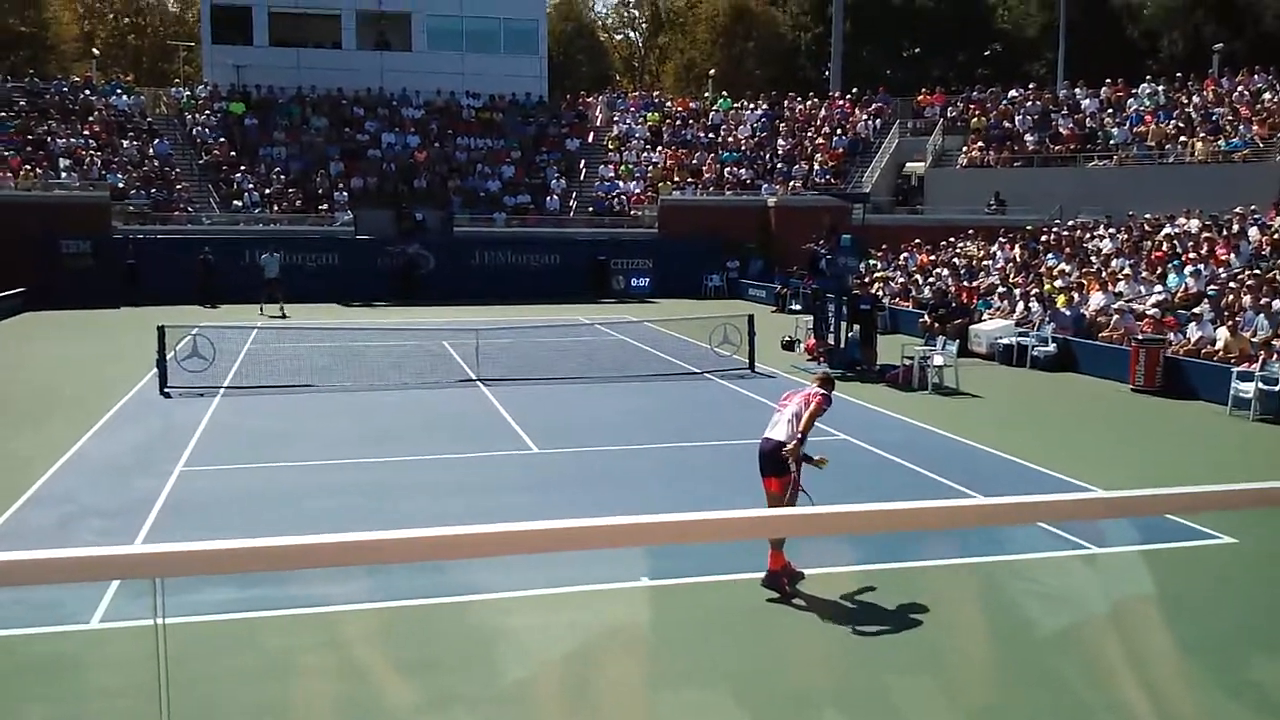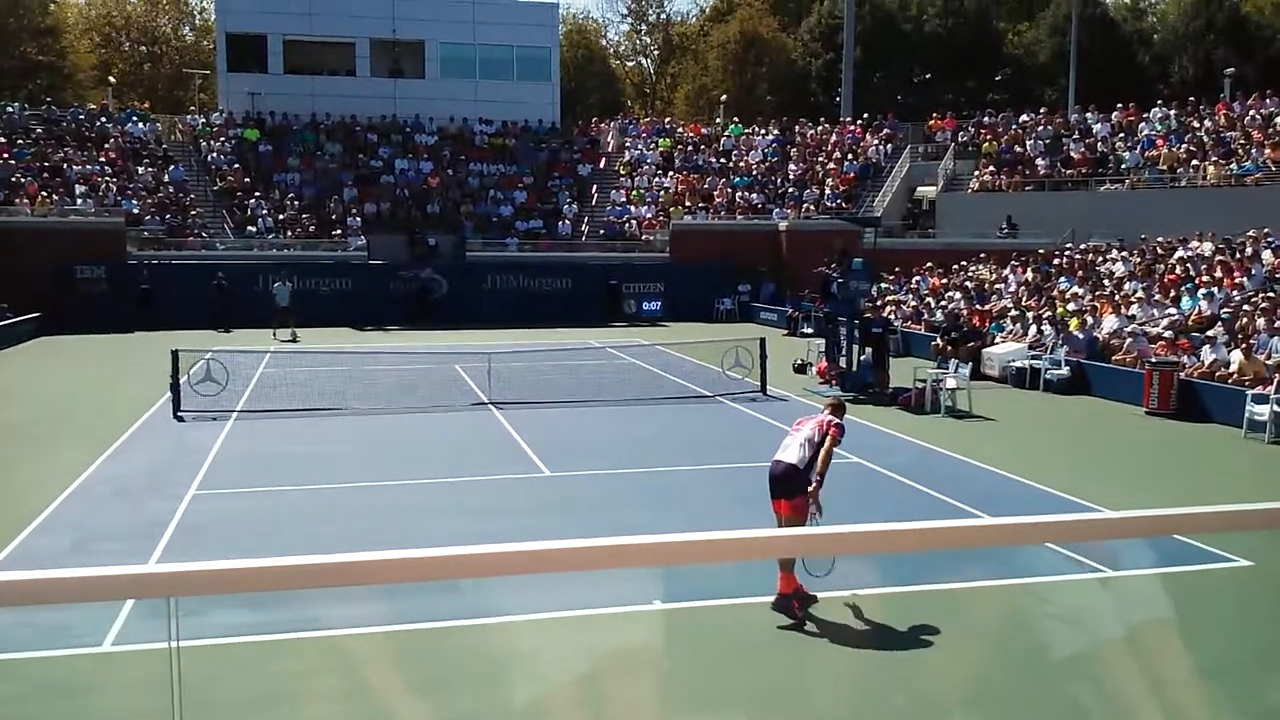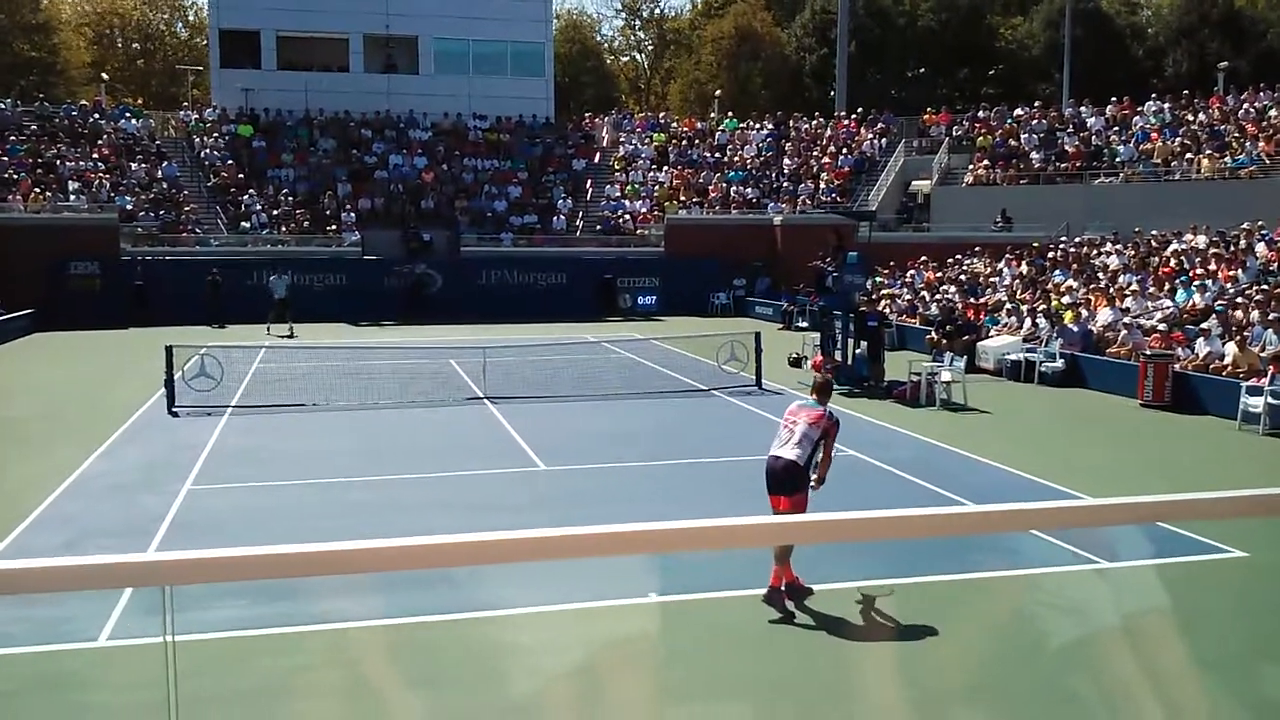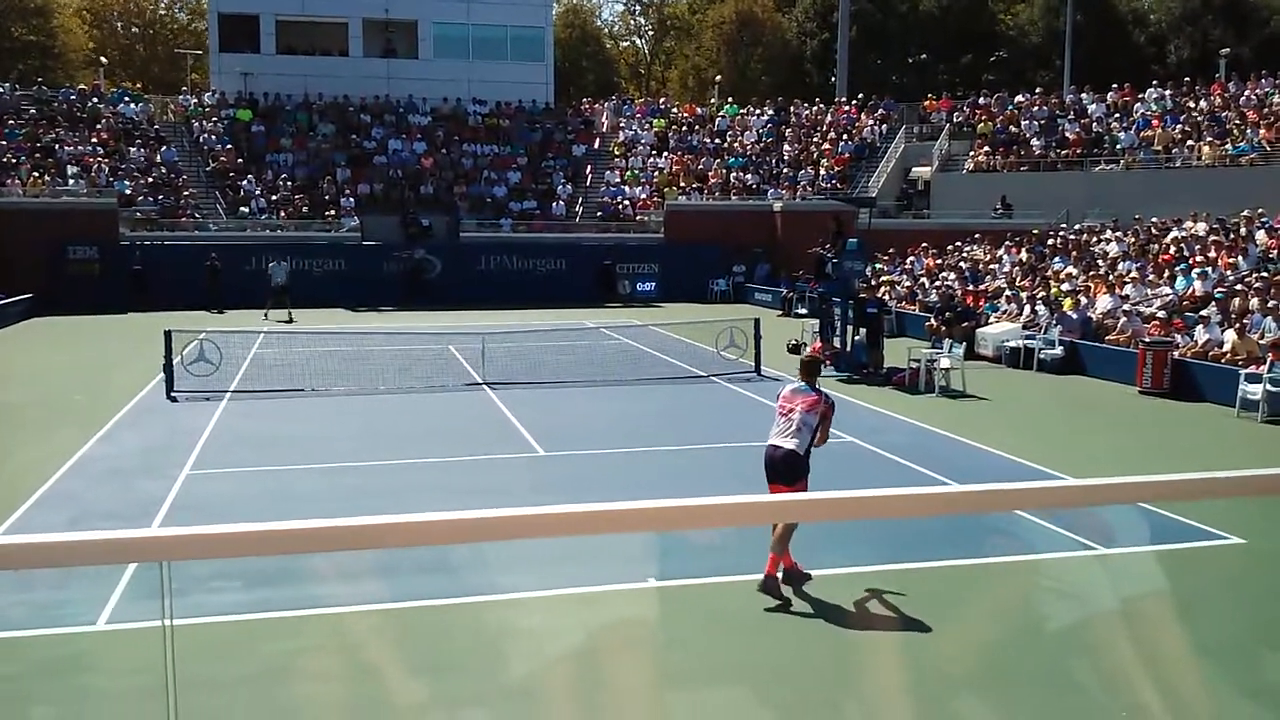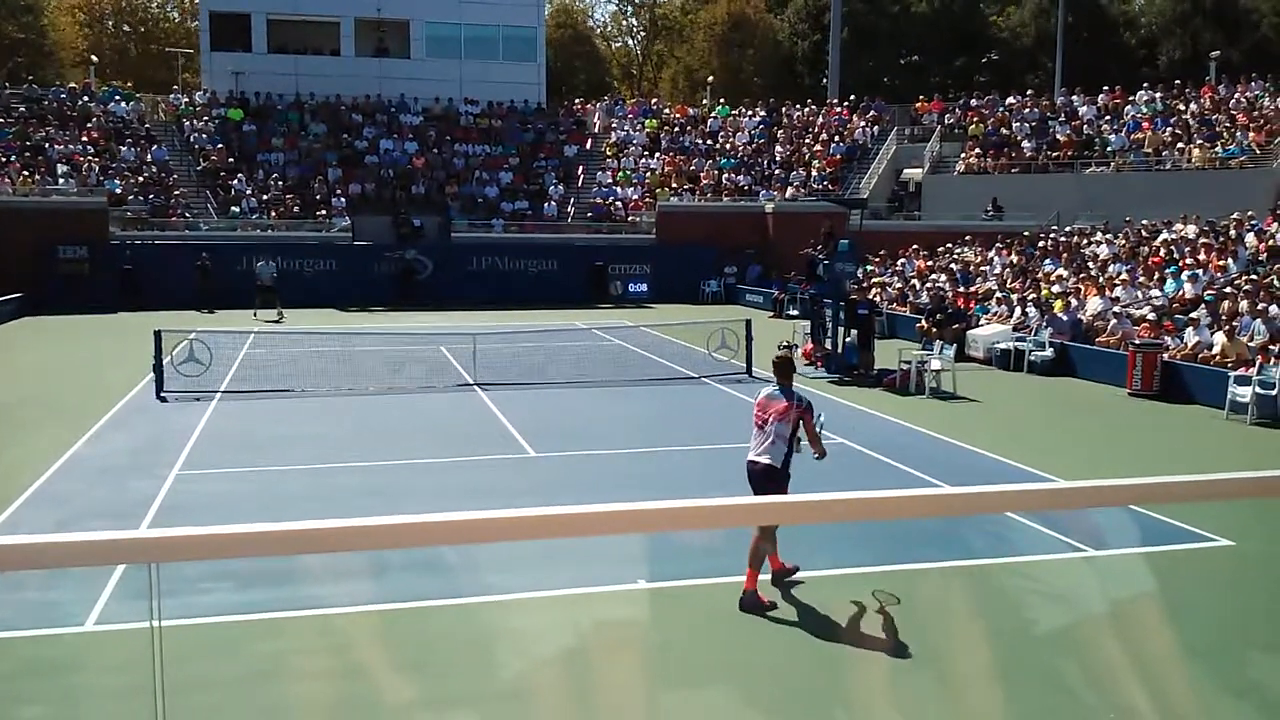
dt=0.5s
person 1, frame 1
left shoulder: (792, 394)
right shoulder: (823, 395)
right elbow: (810, 414)
left wrist: (808, 459)
right wrist: (798, 441)
left hip: (766, 445)
right hip: (782, 449)
left knee: (774, 511)
left ankle: (780, 565)
right ankle: (773, 572)
person 1, frame 2
left shoulder: (804, 420)
right shoulder: (836, 424)
right elbow: (825, 451)
left wrist: (812, 497)
right wrist: (818, 483)
left hip: (776, 468)
right hip: (793, 473)
left ankle: (793, 589)
right ankle: (783, 595)
person 1, frame 3
left shoulder: (793, 407)
right shoulder: (830, 419)
right elbow: (826, 456)
left wrist: (811, 468)
right wrist: (820, 478)
left hip: (772, 462)
right hip: (792, 469)
left ankle: (790, 582)
right ankle: (774, 588)
person 1, frame 4
left shoulder: (785, 390)
right shoulder: (825, 401)
right elbow: (822, 438)
right wrist: (815, 441)
left hip: (772, 451)
right hip: (793, 457)
right knee: (790, 518)
left ankle: (789, 567)
right ankle: (770, 576)
person 1, frame 5
left shoulder: (762, 395)
right shoulder: (801, 404)
right elbow: (814, 441)
right wrist: (820, 451)
left hip: (753, 463)
right hip: (773, 469)
left knee: (768, 522)
right knee: (764, 529)
left ankle: (778, 568)
right ankle: (749, 593)
